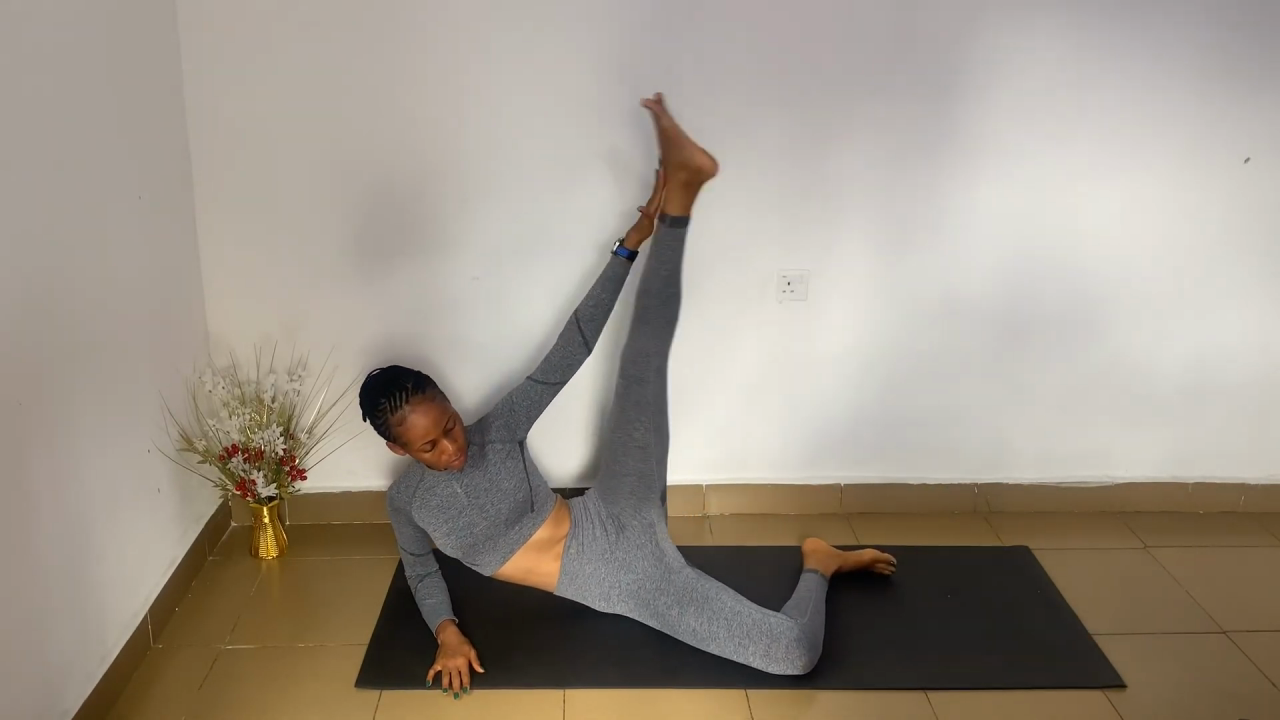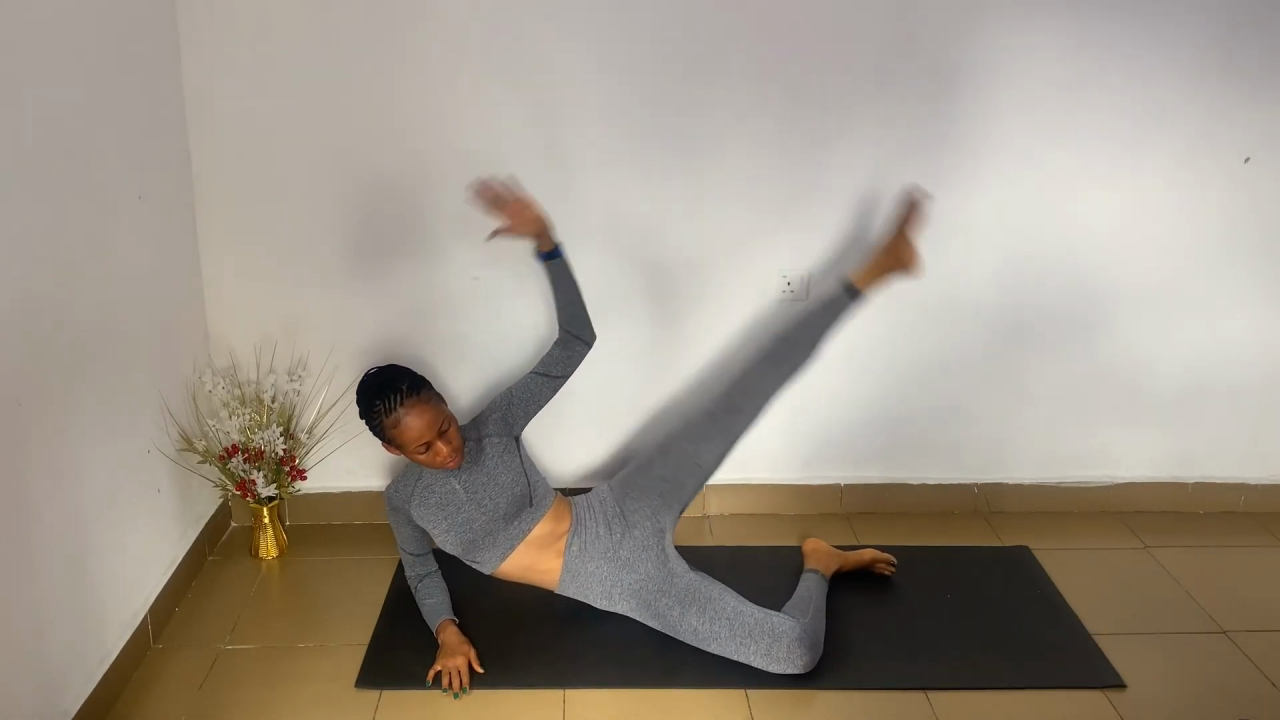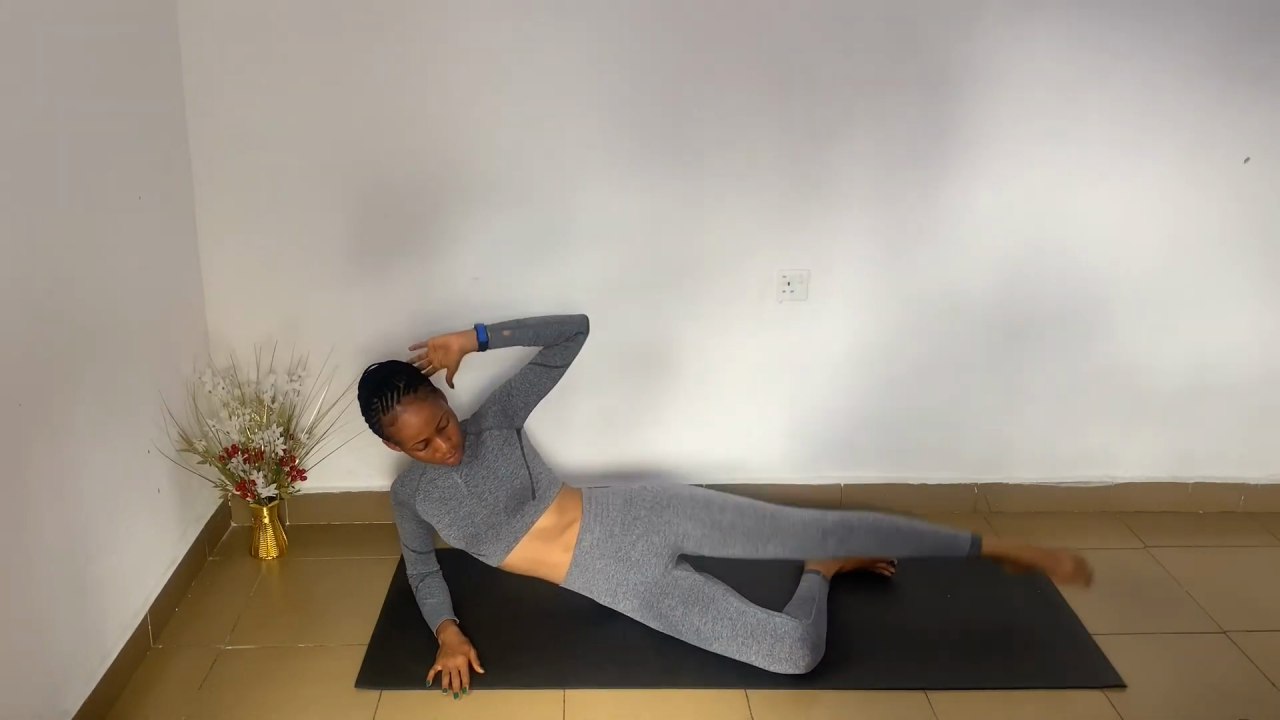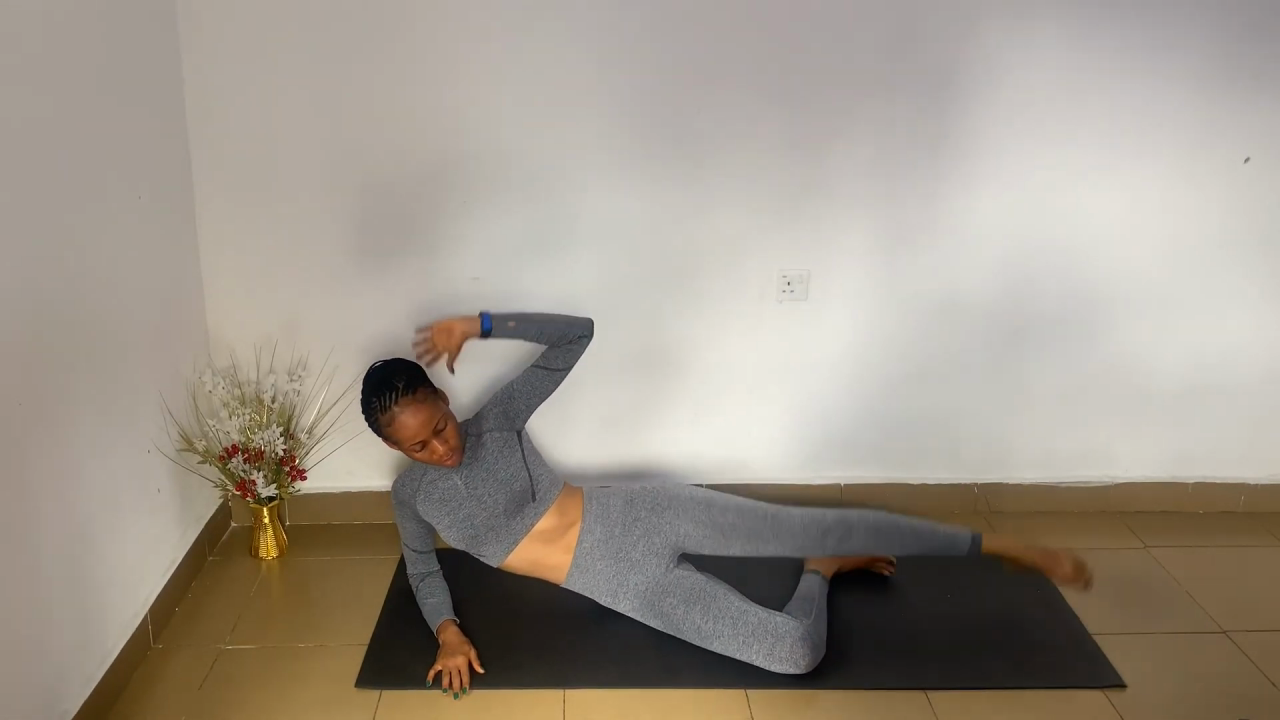
dt=0.4s
person 1, frame 1
left shoulder: (497, 429)
right shoulder: (406, 500)
left elbow: (576, 342)
right elbow: (419, 565)
left wrist: (632, 241)
right wrist: (446, 629)
left hip: (621, 526)
right hip: (614, 587)
left knee: (641, 360)
right knee: (793, 655)
right ankle: (822, 564)
person 1, frame 2
left shoulder: (494, 423)
right shoulder: (405, 498)
left elbow: (577, 339)
right elbow: (420, 565)
left wrist: (546, 246)
right wrist: (447, 631)
left hip: (619, 526)
right hip: (609, 582)
left knee: (739, 401)
right knee: (793, 654)
right ankle: (823, 563)
person 1, frame 3
left shoulder: (495, 416)
right shoulder: (410, 494)
left elbow: (575, 329)
right elbow: (419, 565)
left wrist: (474, 338)
right wrist: (447, 632)
left hip: (636, 521)
right hip: (620, 586)
left knee: (821, 528)
right knee: (795, 652)
left ankle: (1000, 549)
right ankle: (822, 572)
person 1, frame 4
left shoulder: (495, 420)
right shoulder: (410, 495)
left elbow: (576, 331)
right elbow: (421, 565)
left wrist: (480, 321)
right wrist: (446, 630)
left hip: (634, 523)
right hip: (622, 587)
left knee: (818, 526)
right knee: (795, 652)
left ankle: (999, 545)
right ankle: (821, 571)
